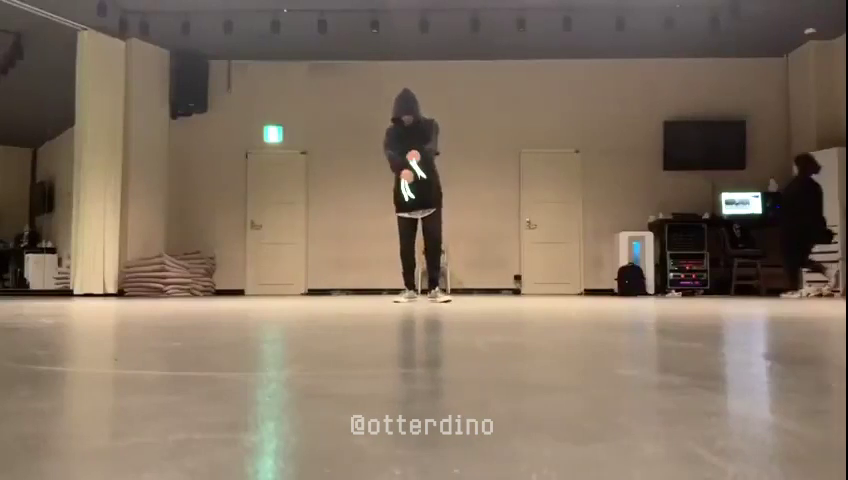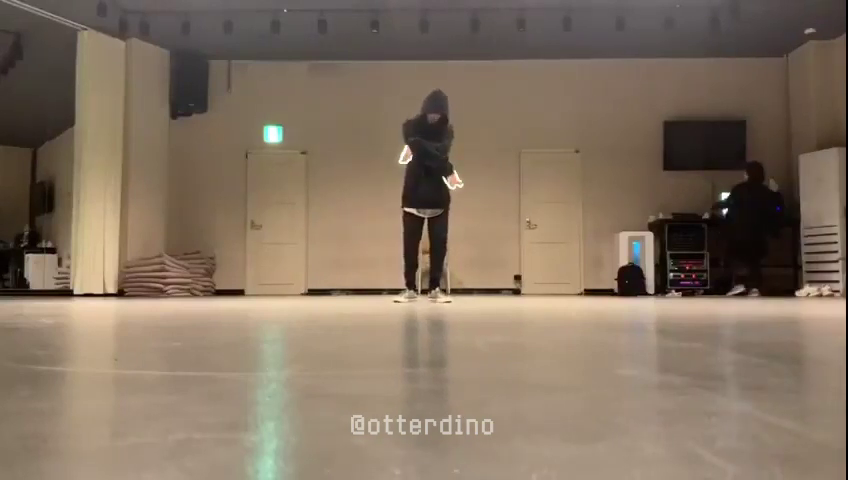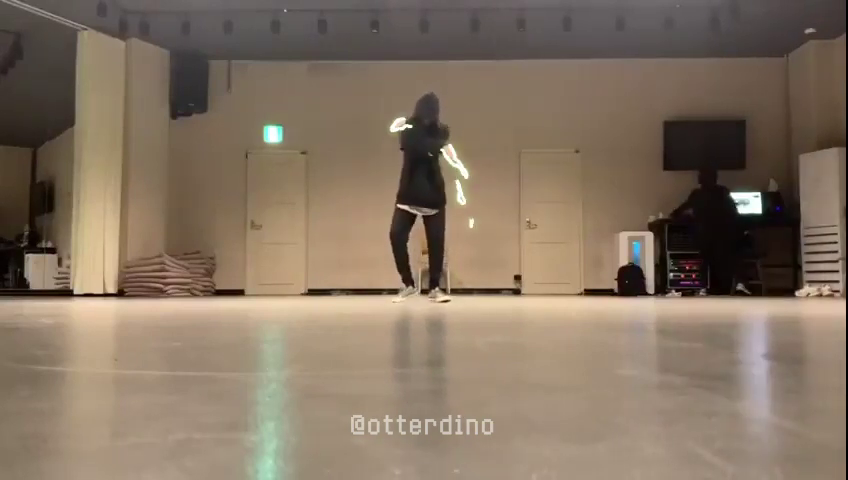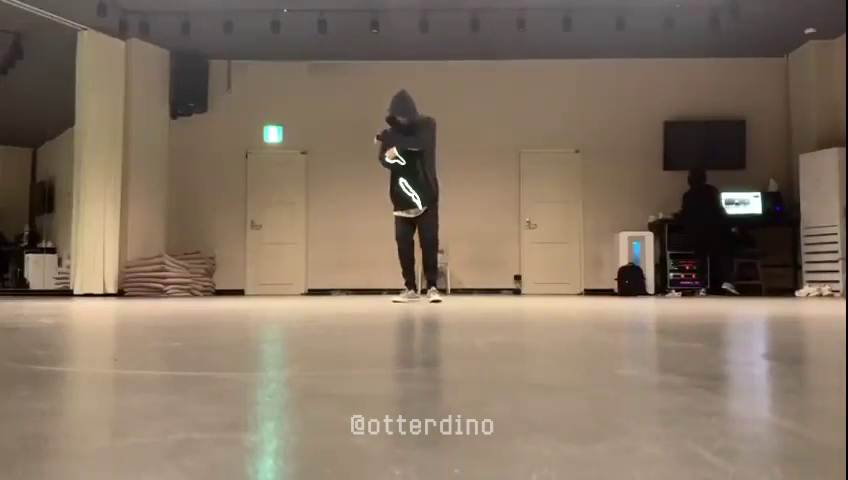
dt=0.5s
person 1, frame 1
left shoulder: (429, 126)
right shoulder: (392, 133)
left elbow: (432, 147)
right elbow: (391, 155)
left wrist: (419, 153)
right wrist: (401, 169)
left hip: (429, 195)
right hip: (405, 196)
left knee: (434, 243)
right knee: (406, 244)
left ankle: (434, 288)
right ankle: (409, 288)
person 1, frame 2
left shoulder: (446, 130)
right shoulder: (411, 126)
left elbow: (441, 150)
right elbow: (422, 153)
left wrist: (418, 145)
right wrist: (447, 171)
left hip: (438, 194)
right hip: (414, 194)
left knee: (439, 242)
right knee: (410, 242)
left ankle: (435, 288)
right ankle: (410, 288)
person 1, frame 3
left shoulder: (441, 131)
right shoulder: (408, 126)
left elbow: (436, 148)
right elbow: (410, 143)
right wrist: (435, 147)
left hip: (433, 194)
right hip: (409, 193)
left knee: (436, 241)
right knee: (397, 235)
left ankle: (434, 287)
right ankle: (407, 283)
person 1, frame 4
left shoulder: (427, 125)
right shoulder: (392, 132)
left elbow: (417, 146)
right elbow: (388, 162)
left wrist: (386, 138)
right wrist: (388, 154)
left hip: (425, 193)
right hip: (402, 195)
left knee: (429, 240)
right knee: (403, 241)
left ankle: (432, 287)
right ankle: (410, 287)
person 2, frame 1
left shoulder: (796, 183)
right shoulder: (814, 186)
left elbow: (786, 204)
right elbow: (817, 209)
right wrist: (822, 229)
left hip: (796, 227)
right hip: (811, 228)
left knee: (791, 258)
right knee: (801, 259)
left ankle: (795, 289)
right ankle: (827, 272)
person 2, frame 2
left shoulder: (739, 188)
right shoulder: (767, 192)
left elbow: (728, 203)
right elbow: (772, 214)
right wrist: (771, 231)
left hip: (739, 230)
right hip: (758, 231)
left knee: (735, 258)
right knee: (754, 260)
left ankle: (739, 284)
right ankle: (755, 288)
person 2, frame 3
left shoulder: (696, 194)
right shoulder: (723, 192)
left elbow: (683, 208)
right elbow: (733, 212)
left wrist: (675, 214)
right wrist: (738, 230)
left hip: (705, 233)
right hip: (725, 231)
left knee: (710, 260)
right knee: (730, 258)
left ankle: (711, 289)
person 2, frame 4
left shoulder: (688, 195)
right shoulder: (712, 190)
left elbow: (683, 216)
right elbow: (719, 208)
right wrist: (727, 226)
left hip: (697, 232)
right hip: (715, 228)
left knee: (702, 258)
right knee: (723, 255)
right ankle: (726, 282)
